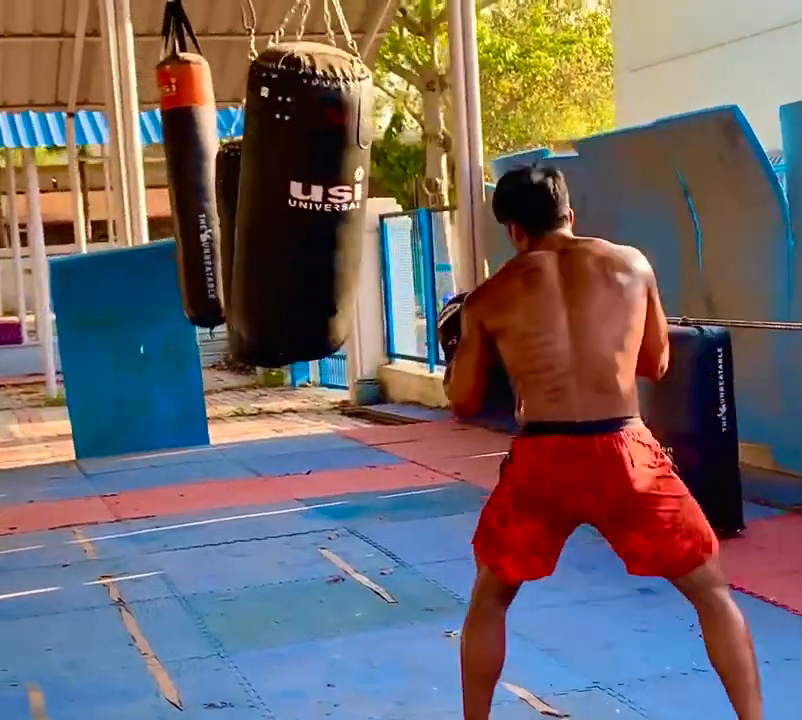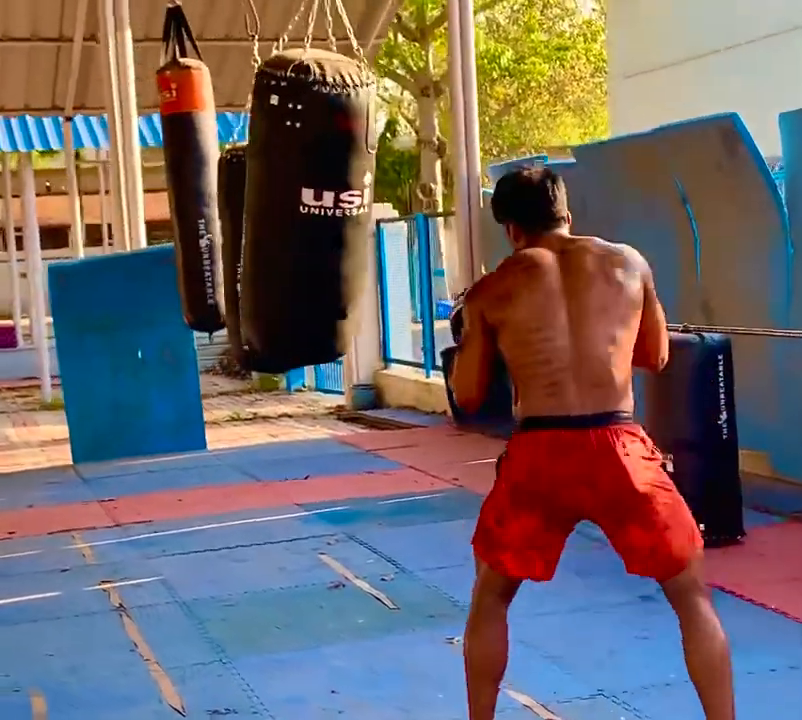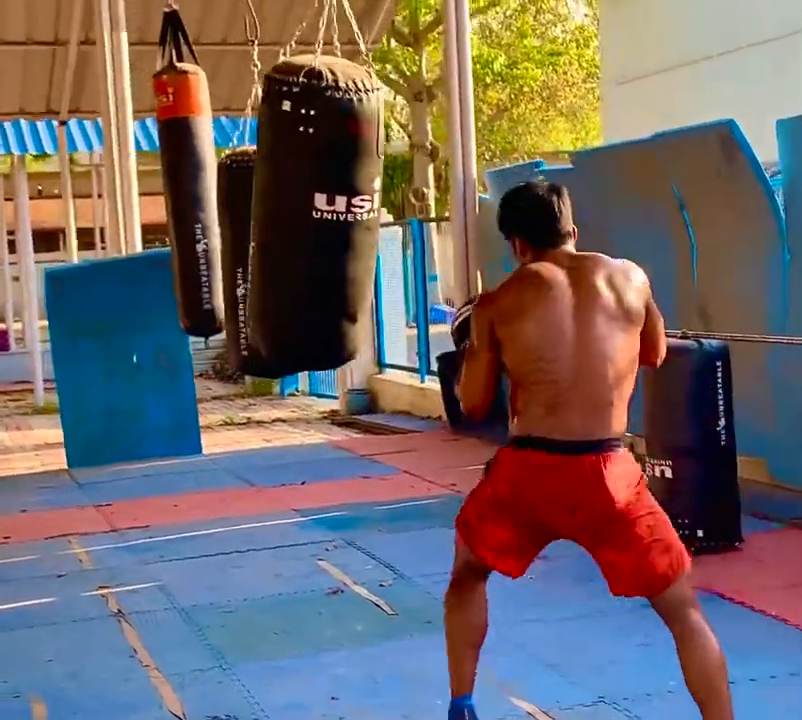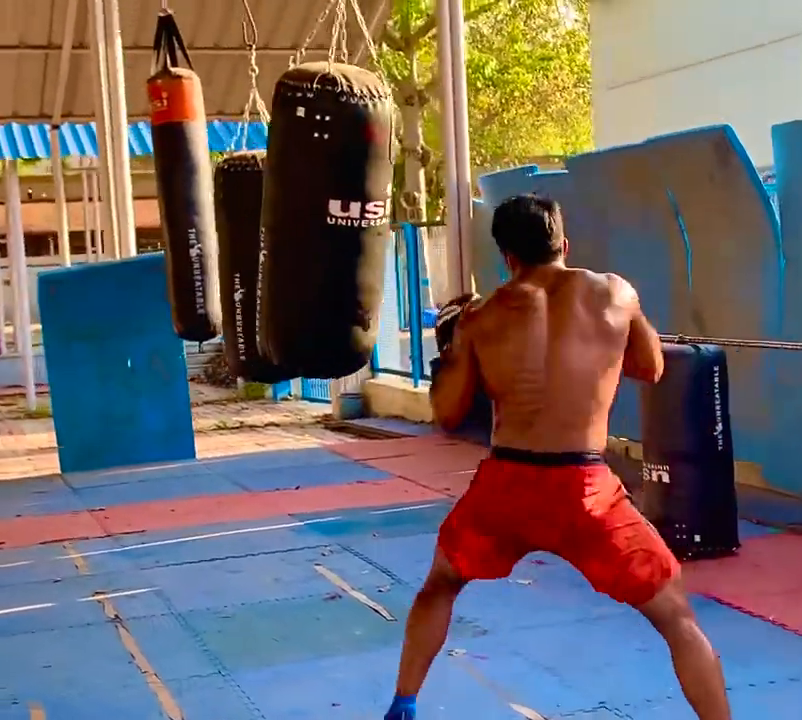
dt=0.1s
person 1, frame 1
left shoulder: (491, 295)
right shoulder: (632, 265)
left elbow: (463, 400)
right elbow: (657, 362)
left wrist: (459, 339)
left hip: (541, 461)
right hip: (624, 456)
left knee: (489, 596)
right knee: (710, 591)
person 1, frame 2
left shoulder: (490, 290)
right shoulder: (627, 262)
left elbow: (468, 395)
right elbow: (656, 356)
left wrist: (469, 334)
left hip: (538, 457)
right hip: (619, 452)
left knee: (490, 596)
right knee: (693, 597)
person 1, frame 3
left shoulder: (498, 304)
right shoulder: (629, 280)
left elbow: (473, 405)
right elbow: (656, 357)
left wrist: (473, 341)
left hip: (524, 473)
right hip: (606, 478)
left knee: (469, 573)
right knee: (683, 612)
person 1, frame 4
left shoulder: (481, 320)
right shoulder: (615, 294)
left elbow: (447, 415)
right elbow: (652, 369)
left wrist: (452, 351)
left hip: (505, 485)
right hip: (584, 490)
left knee: (440, 584)
right knee: (677, 617)
